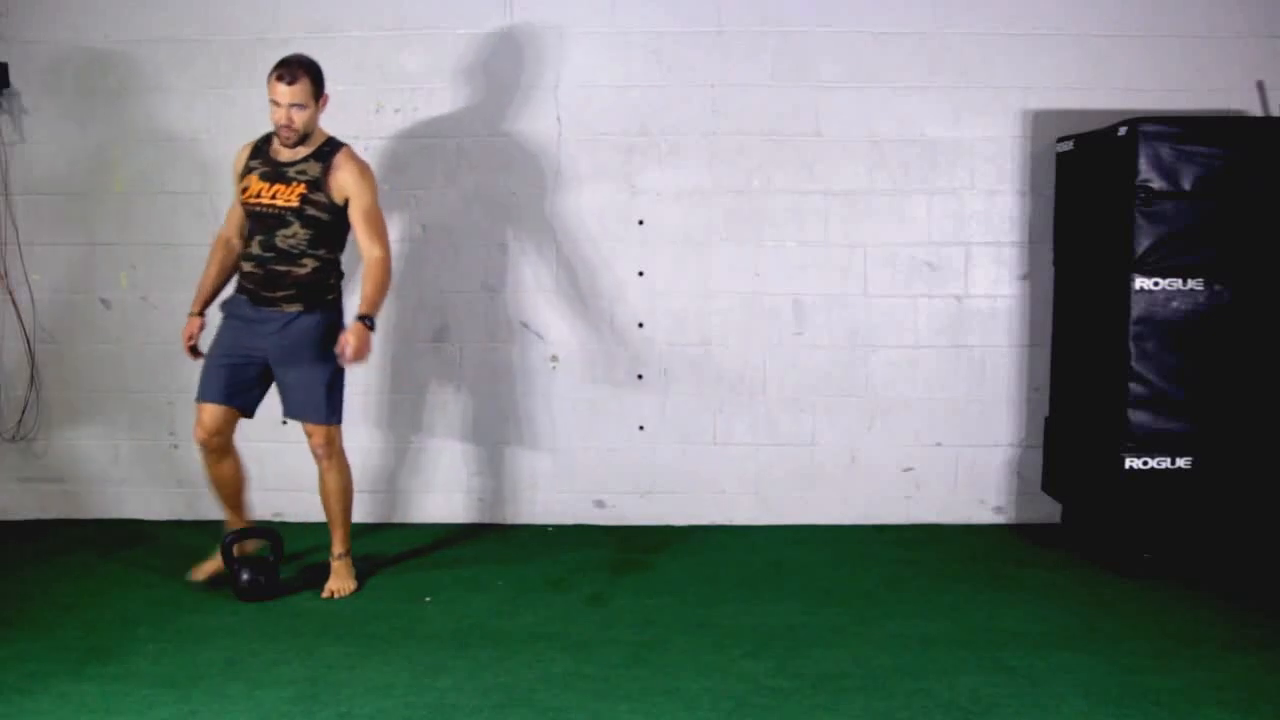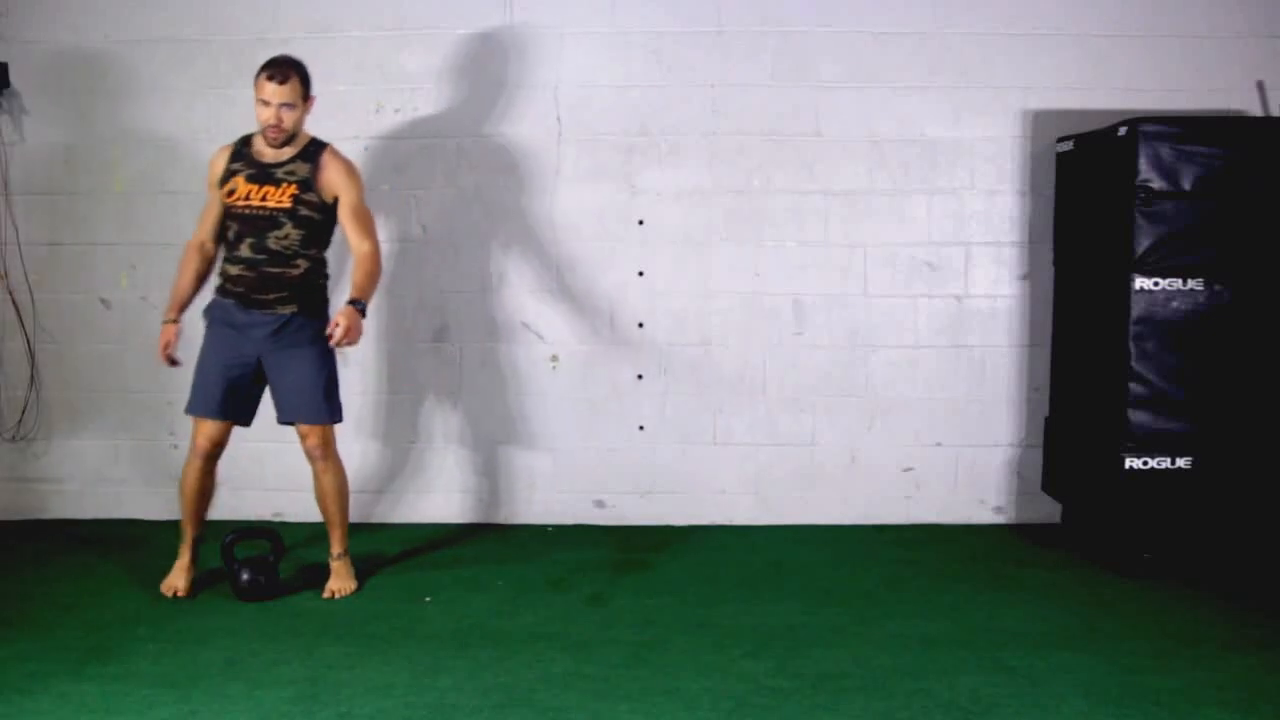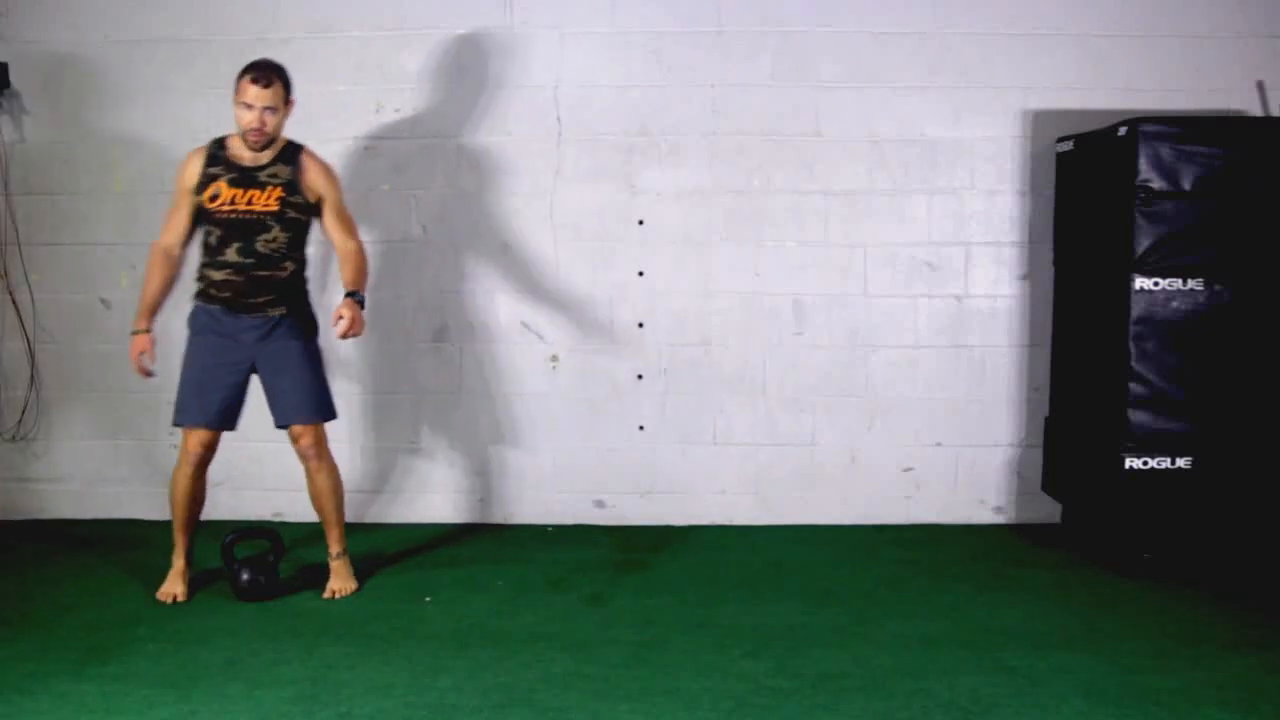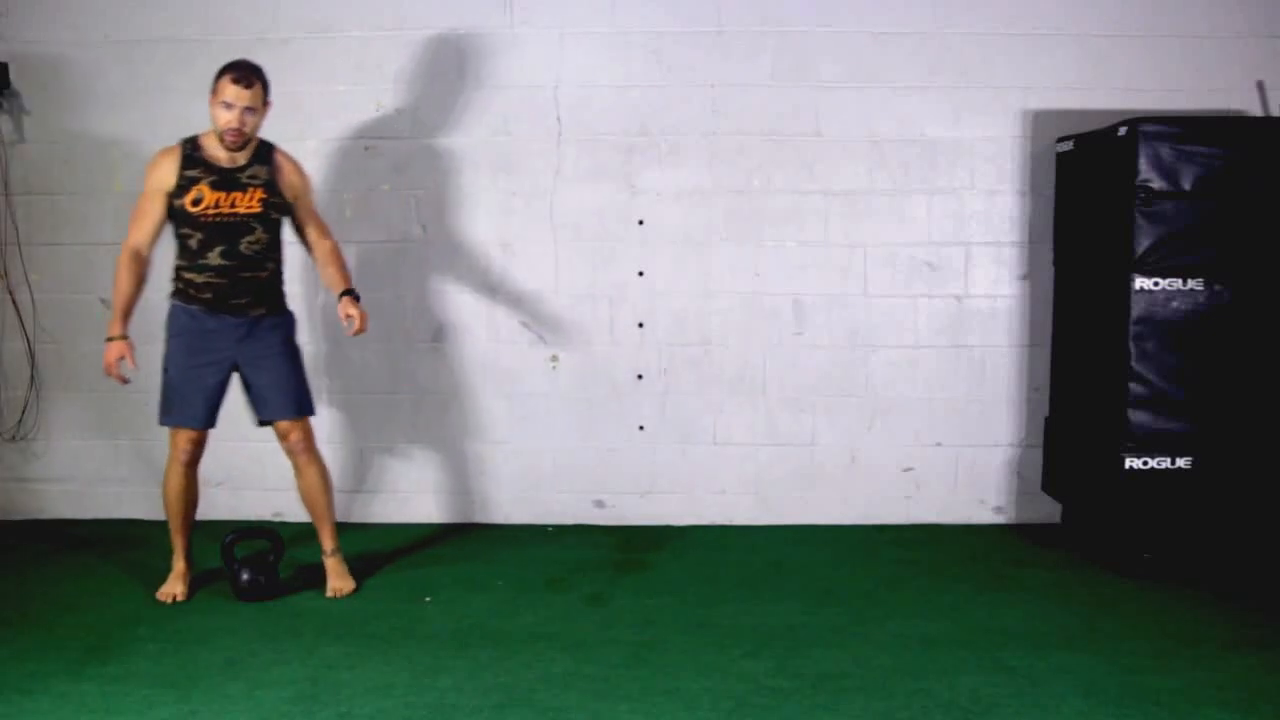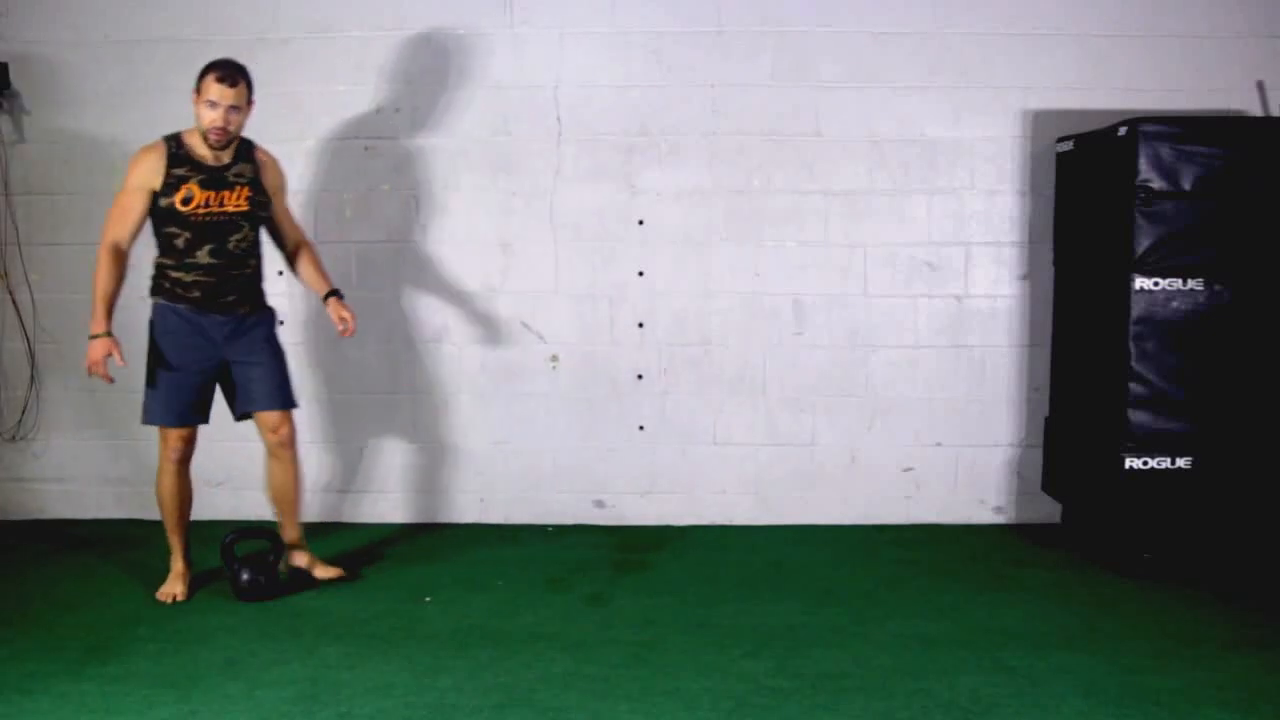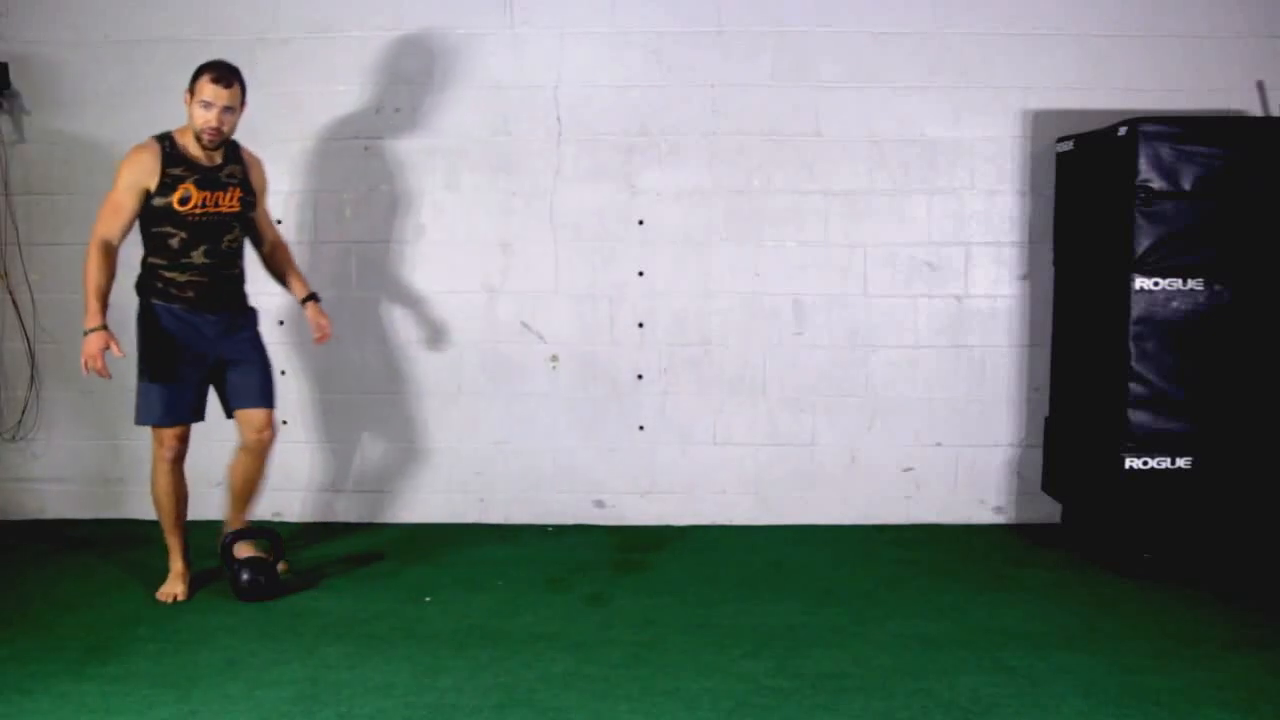
dt=0.1s
person 1, frame 1
left shoulder: (346, 169)
right shoulder: (250, 157)
left elbow: (377, 254)
right elbow: (231, 237)
left wrist: (363, 322)
right wrist: (198, 307)
left hip: (311, 322)
right hip: (245, 314)
left knee: (325, 444)
right knee: (208, 431)
left ankle: (341, 558)
right ankle: (239, 533)
person 1, frame 2
left shoulder: (332, 168)
right shoulder: (227, 160)
left elbow: (366, 249)
right elbow: (203, 242)
left wrist: (355, 306)
right wrist: (173, 315)
left hip: (301, 324)
right hip: (231, 318)
left knee: (318, 446)
right knee: (204, 444)
left ankle: (340, 557)
right ankle: (188, 554)
person 1, frame 3
left shoulder: (310, 171)
right shoulder: (201, 164)
left elbow: (349, 245)
right elbow: (170, 248)
left wrist: (352, 298)
right wrist: (143, 322)
left hip: (287, 325)
right hip: (216, 324)
left knee: (312, 444)
right knee: (196, 450)
left ankle: (339, 558)
right ankle: (180, 562)
person 1, frame 4
left shoulder: (283, 170)
right shoulder: (171, 165)
left elbow: (319, 241)
right elbow: (136, 249)
left wrist: (346, 294)
right wrist: (118, 328)
left hip: (266, 323)
right hip: (194, 323)
left knee: (298, 440)
right knee: (184, 449)
left ankle: (332, 555)
right ankle: (180, 564)
person 1, frame 5
left shoulder: (263, 166)
right shoulder: (155, 162)
left elbow: (292, 238)
right elbow: (114, 246)
left wrist: (329, 294)
right wrist: (100, 328)
left hip: (249, 319)
right hip: (180, 321)
left knee: (279, 432)
right knee: (176, 447)
left ankle: (294, 545)
right ankle: (179, 564)
person 1, frame 6
left shoulder: (248, 167)
right shoulder: (147, 161)
left elbow: (268, 240)
right elbow: (103, 243)
left wrist: (307, 299)
right wrist: (95, 323)
left hip: (234, 318)
right hip: (170, 320)
left knee: (259, 431)
right knee: (169, 446)
left ankle: (236, 534)
right ankle: (178, 564)
